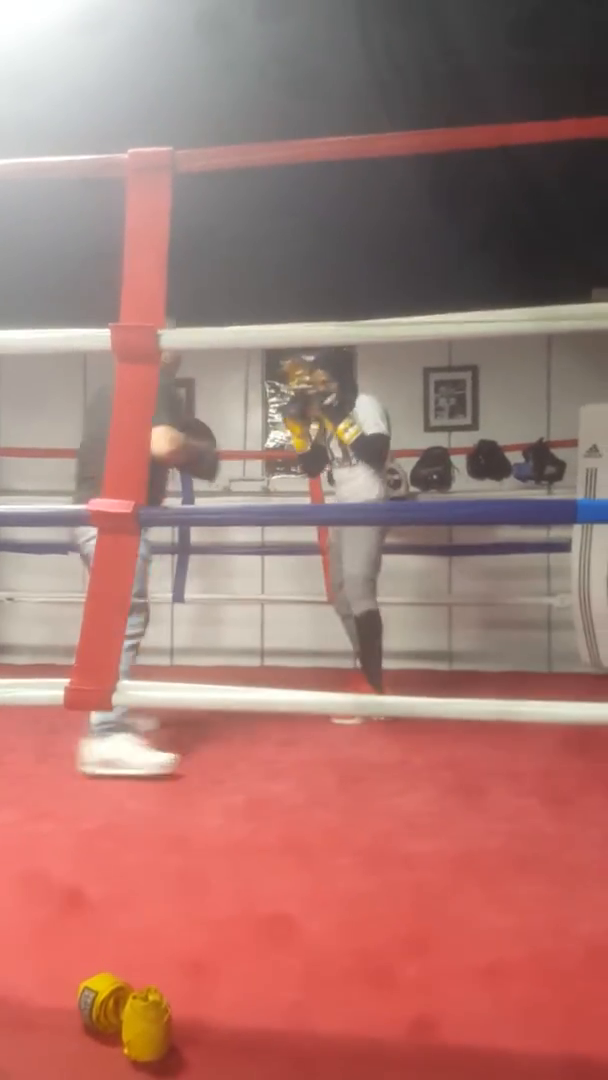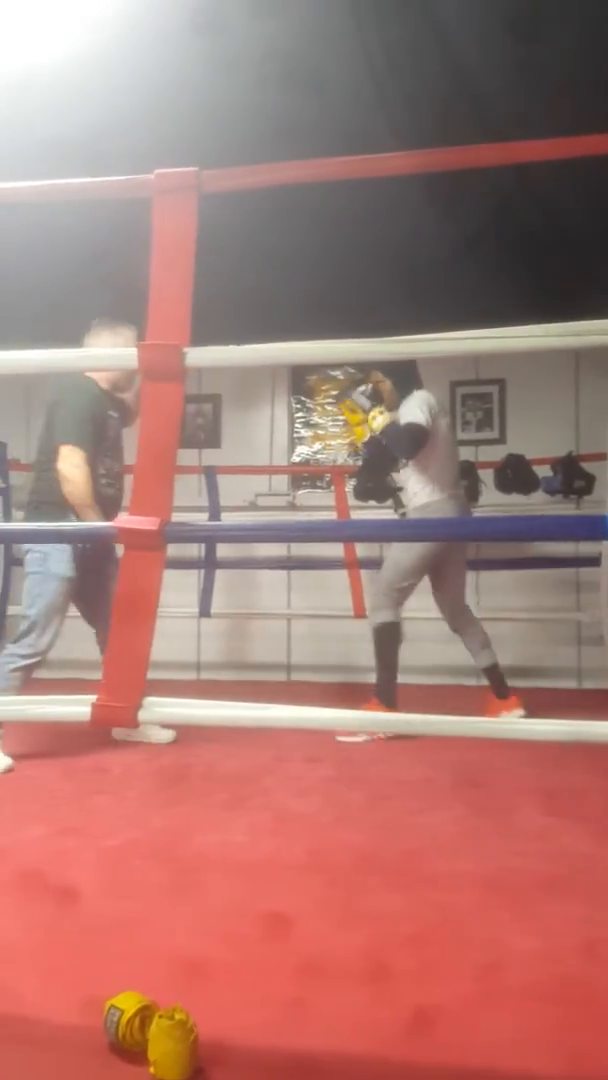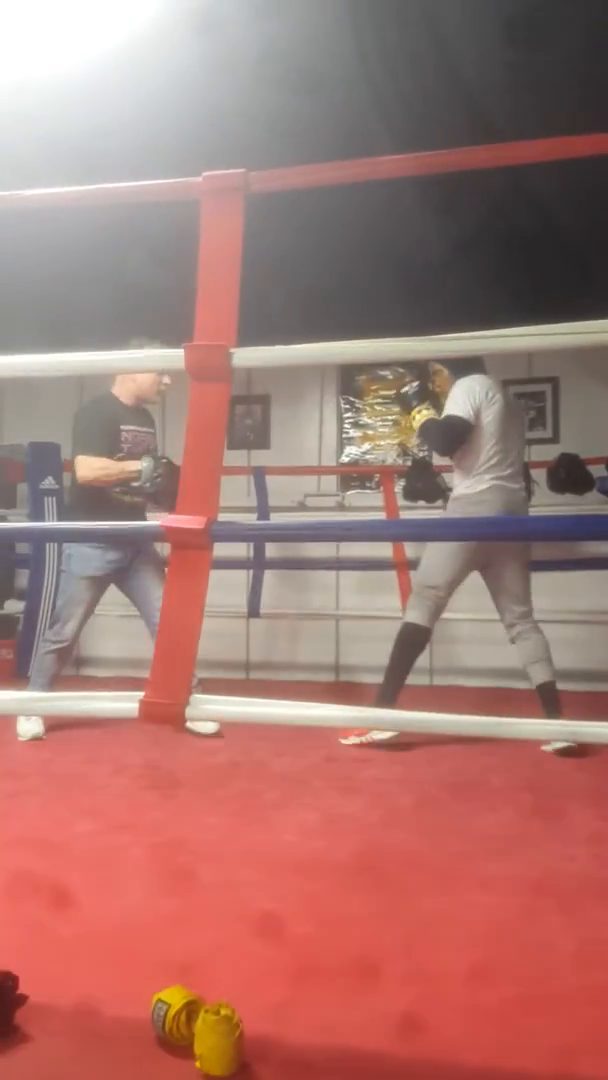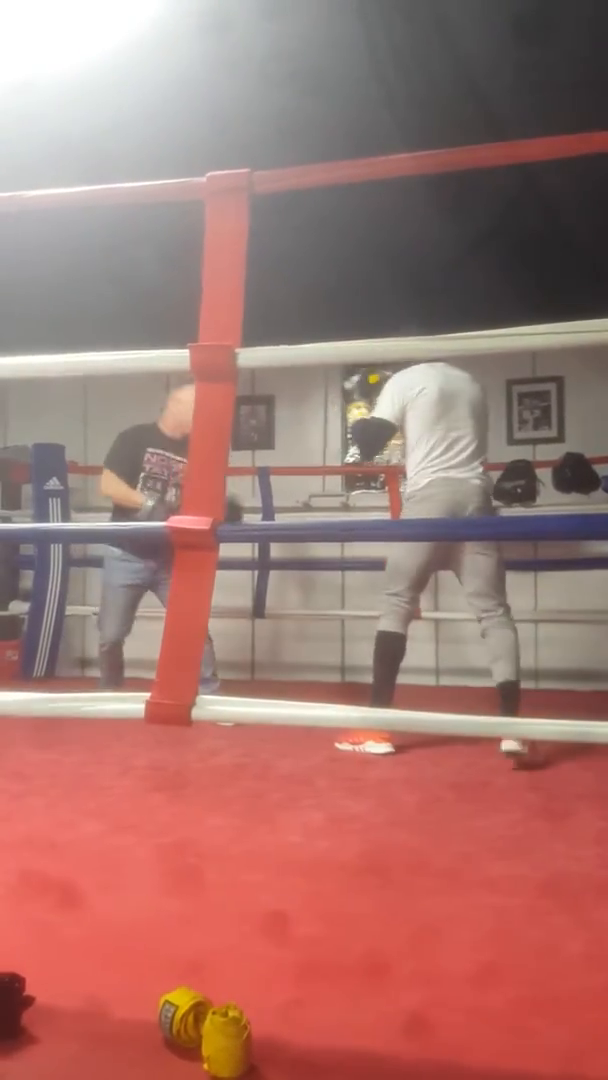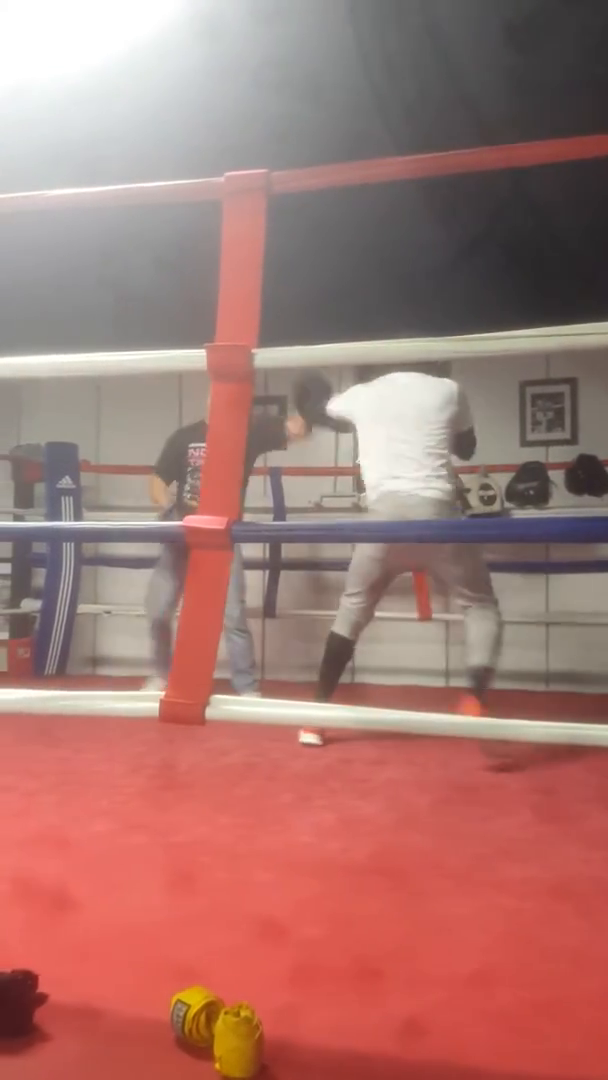
dt=0.7s
person 1, frame 1
left shoulder: (366, 405)
right shoulder: (324, 419)
left elbow: (377, 456)
right elbow: (311, 467)
left wrist: (339, 420)
right wrist: (297, 425)
left knee: (358, 589)
right knee: (340, 593)
left ankle: (373, 687)
right ankle: (370, 676)
person 1, frame 2
left shoulder: (419, 400)
right shoulder: (413, 410)
left elbow: (404, 446)
left wrist: (373, 410)
left hip: (434, 516)
right hip: (449, 516)
left knee: (384, 601)
right knee: (457, 612)
left ankle: (384, 709)
right ankle: (504, 700)
person 1, frame 3
left shoulder: (469, 387)
right shoulder: (507, 398)
left elbow: (445, 441)
left wrist: (418, 408)
left hip: (475, 508)
right hip: (512, 511)
left knee: (423, 604)
right knee: (520, 618)
left ankle: (381, 712)
right ankle: (554, 721)
person 1, frame 4
left shoulder: (404, 380)
right shoulder: (469, 382)
left elbow: (368, 445)
left hip: (428, 500)
right hip: (475, 500)
left knee: (396, 606)
right knee: (493, 611)
left ankle: (378, 726)
person 1, frame 5
left shoulder: (361, 396)
right shoulder: (447, 390)
left elbow: (323, 413)
right elbow: (466, 448)
left hip: (385, 514)
right hip: (435, 512)
left knee: (352, 610)
right knee: (481, 607)
right ankle: (475, 705)
person 2, frame 1
left shoulder: (113, 387)
right shoulder: (154, 384)
right elbow: (162, 444)
left wrist: (186, 442)
right wrist: (200, 448)
left knee: (118, 622)
right knee: (124, 625)
left ankle: (110, 716)
right ankle: (109, 739)
person 2, frame 2
left shoulder: (107, 400)
right shoulder: (80, 395)
left elbow: (132, 409)
right elbow: (70, 467)
right wrist: (95, 525)
left hip: (90, 538)
right hip: (58, 537)
person 2, frame 3
left shoulder: (146, 419)
right shoulder: (96, 413)
right elbow: (87, 471)
left wrist: (168, 487)
right wrist: (143, 467)
left hip: (135, 541)
right hip: (90, 542)
right knee: (64, 630)
person 2, frame 4
right shoulder: (134, 440)
right elbow: (107, 485)
left wrist: (223, 514)
right wrist: (149, 504)
left hip: (171, 557)
right hip: (127, 555)
right knee: (111, 636)
left ankle: (210, 697)
right ankle: (109, 693)
person 2, frame 5
left shoulder: (250, 431)
right shoulder: (185, 437)
left elbow: (297, 430)
right elbow: (157, 483)
right wrist: (169, 509)
right hip: (183, 540)
left knee: (233, 618)
right knee: (158, 611)
left ankle: (248, 692)
right ankle: (161, 673)
